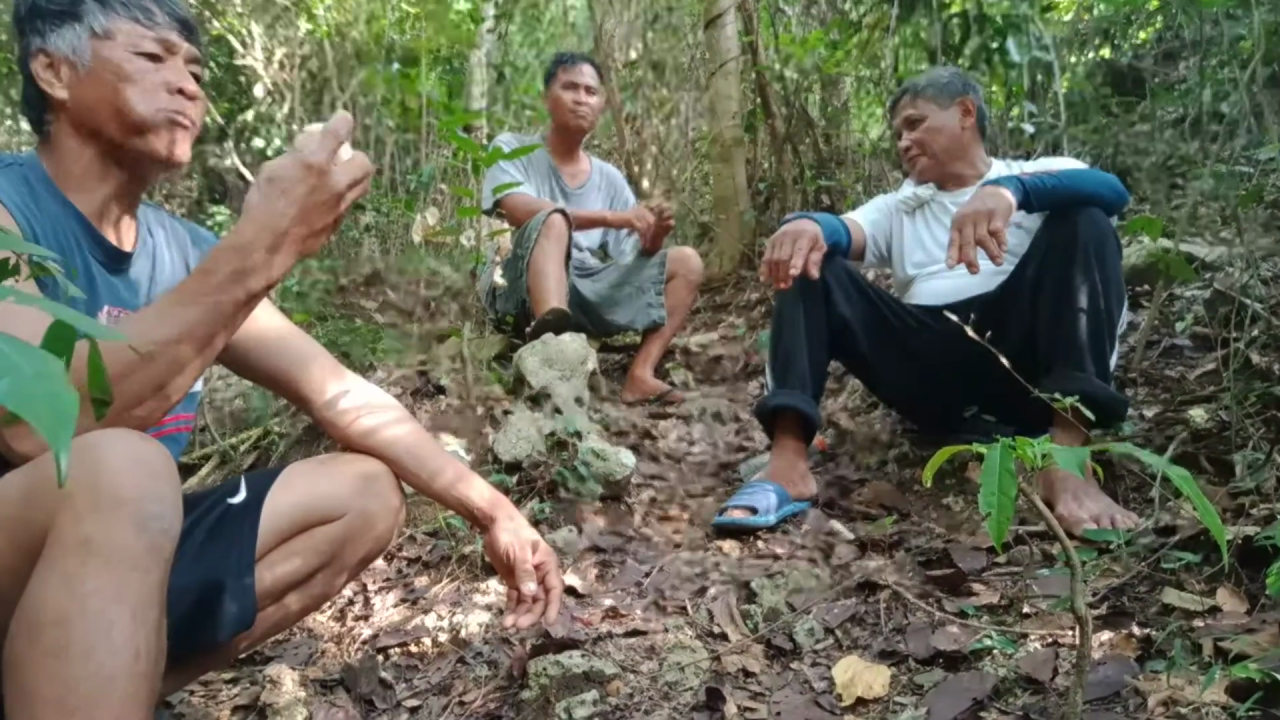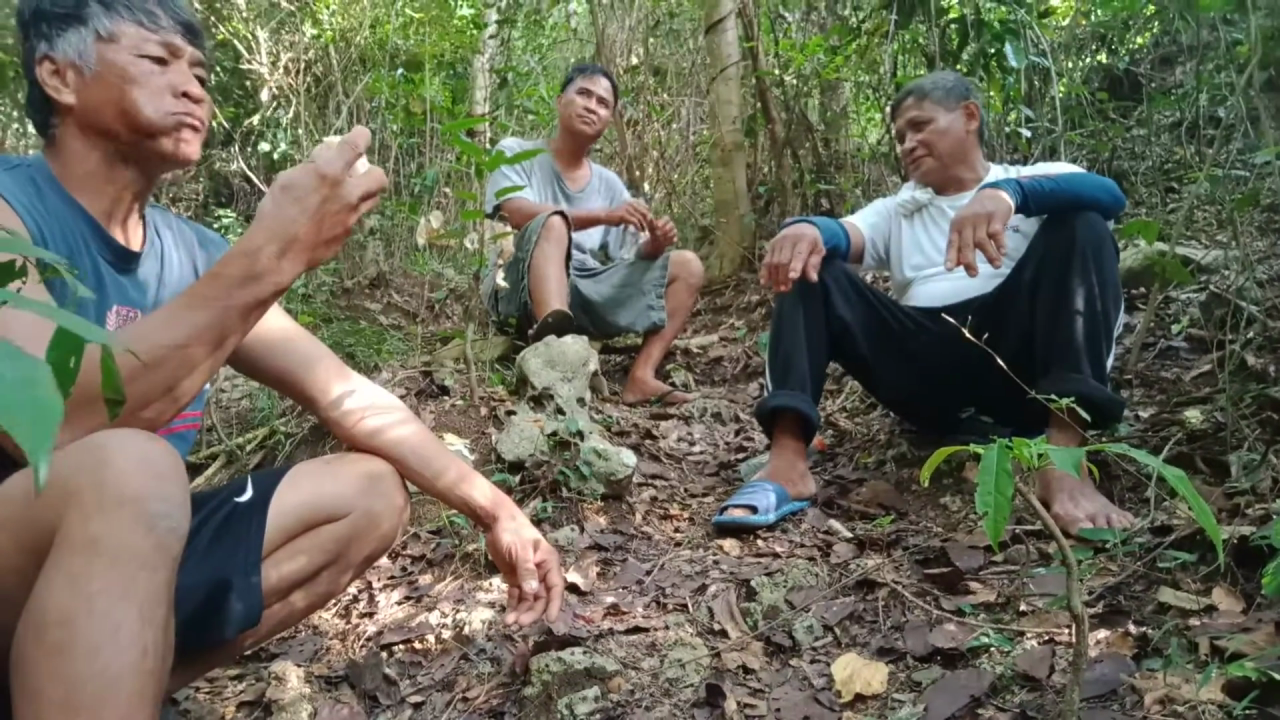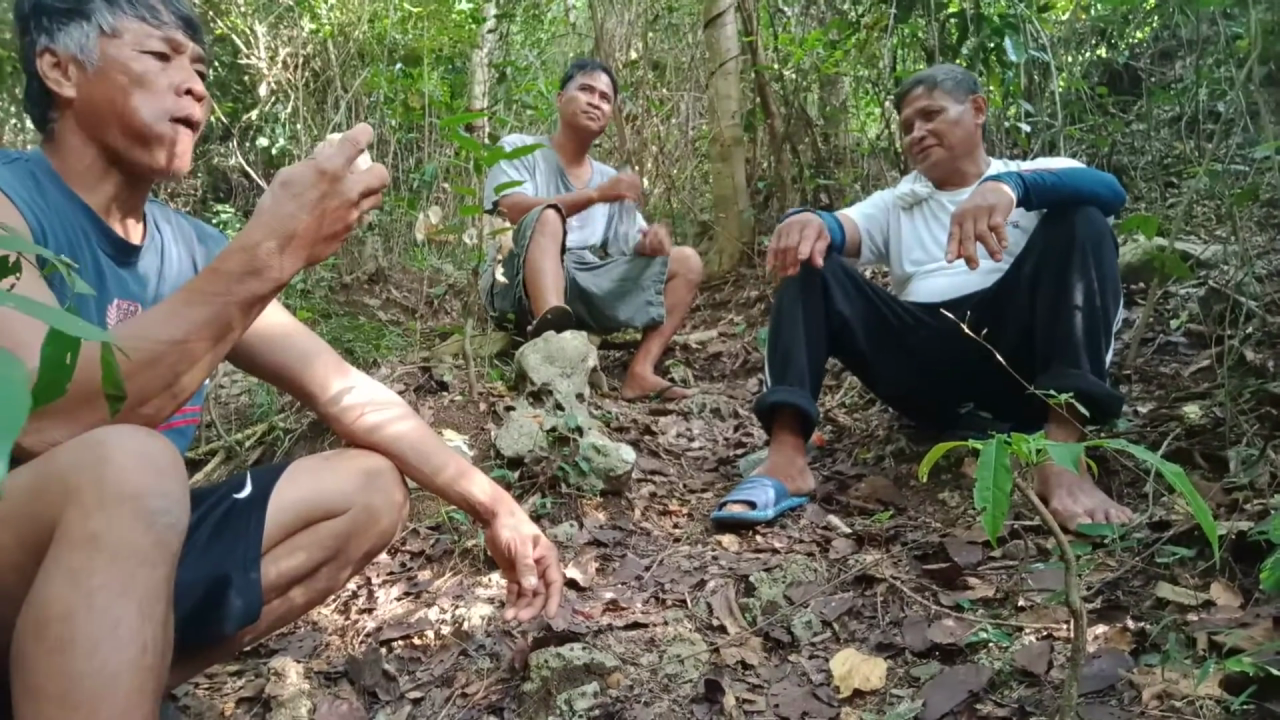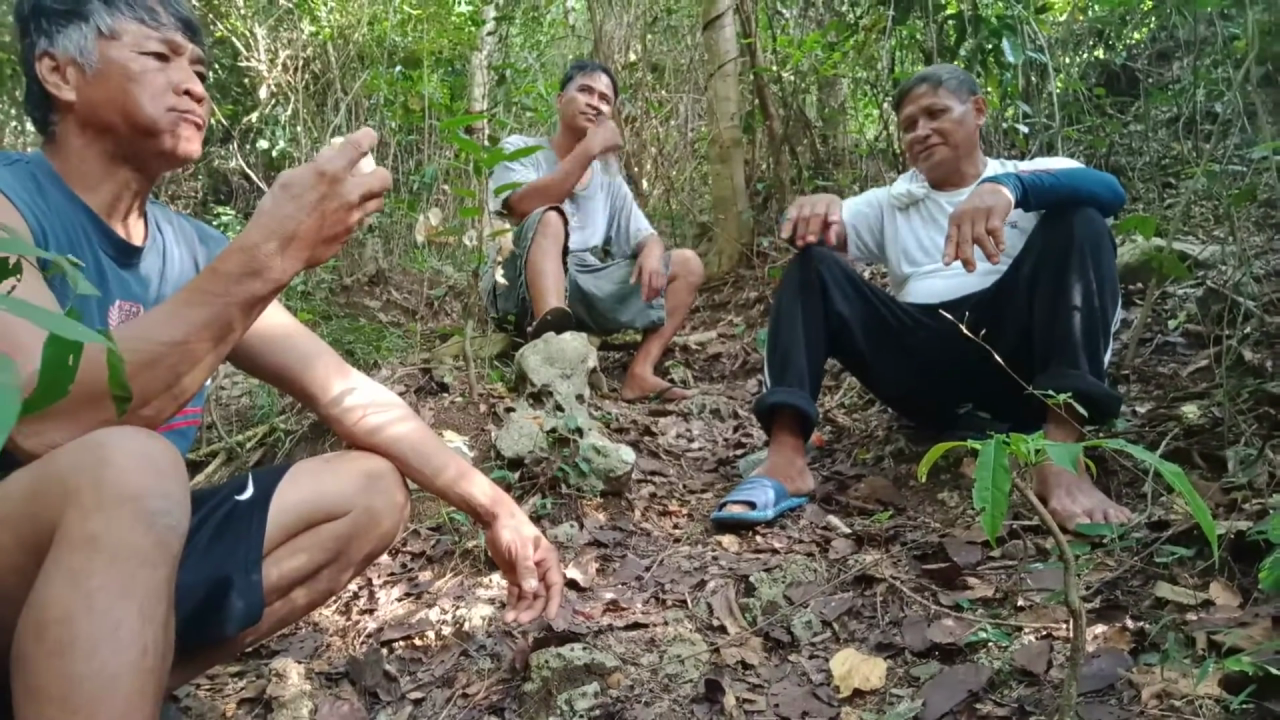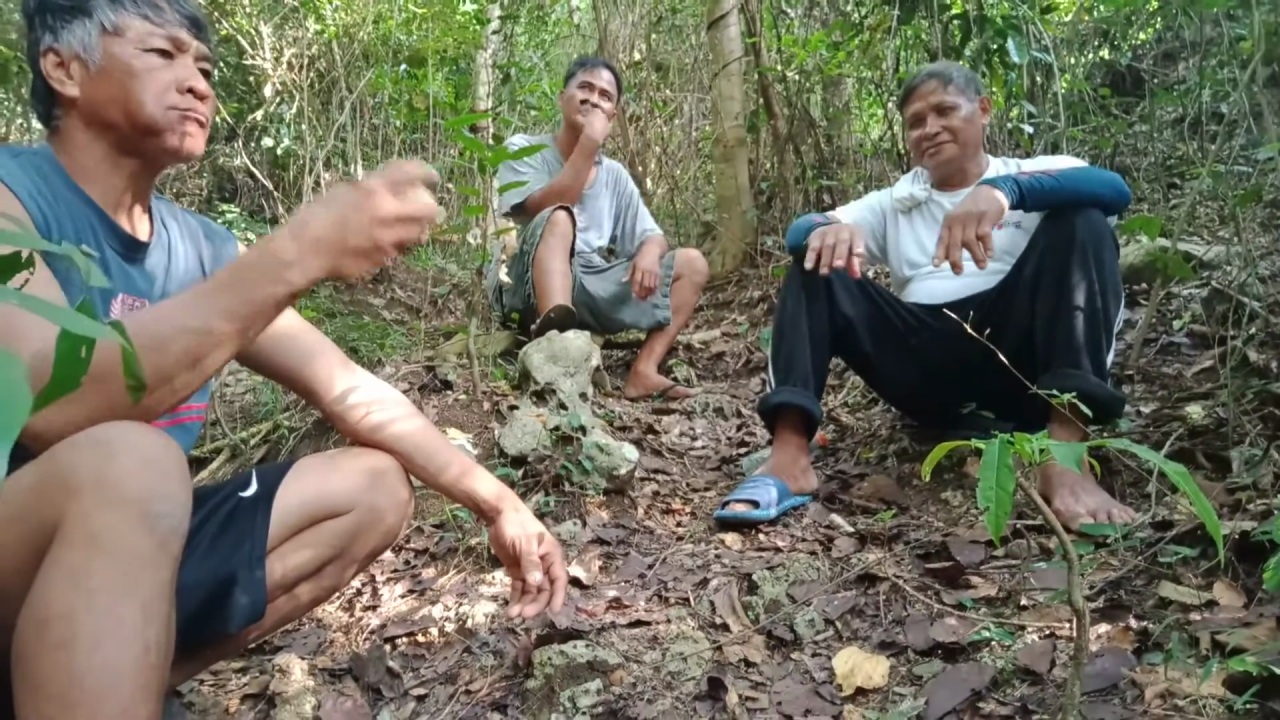
dt=0.2s
person 1, frame 1
left shoulder: (188, 251)
left elbow: (339, 393)
left wrist: (488, 509)
right wrist: (259, 250)
left hip: (123, 555)
left knee: (365, 494)
right knee: (121, 467)
person 1, frame 2
left shoulder: (196, 254)
left elbow: (345, 394)
left wrist: (491, 507)
right wrist: (270, 255)
left hip: (130, 553)
left knee: (371, 492)
right knee: (129, 466)
person 1, frame 3
left shoulder: (196, 249)
left elbow: (344, 390)
left wrist: (491, 504)
right wrist: (270, 251)
left hip: (130, 551)
left knee: (370, 487)
right knee: (128, 464)
person 1, frame 4
left shoulder: (198, 250)
left elbow: (346, 391)
left wrist: (491, 505)
right wrist: (270, 253)
left hip: (130, 551)
left knee: (371, 490)
right knee: (128, 465)
person 1, frame 5
left shoulder: (203, 247)
left elbow: (350, 389)
left wrist: (495, 501)
right wrist: (298, 254)
left hip: (137, 546)
left knee: (374, 485)
right knee: (127, 460)
person 2, frame 1
left shoulder: (1041, 176)
right shoulder: (898, 207)
left elbow: (1110, 190)
right elbow: (845, 232)
left wrist: (1007, 189)
right wrist: (806, 225)
left hip: (1020, 355)
right hip: (931, 370)
left knee: (1082, 219)
right knee: (810, 262)
left ankle: (1067, 461)
right ankle: (788, 461)
person 2, frame 2
left shoulder: (1037, 182)
right shoulder: (897, 210)
left elbow: (1107, 195)
right elbow: (845, 236)
left wrist: (1005, 193)
right wrist: (805, 228)
left hip: (1018, 357)
right hip: (928, 373)
left knee: (1079, 224)
right knee: (809, 265)
left ankle: (1063, 460)
right ankle: (787, 461)
person 2, frame 3
left shoulder: (1036, 177)
right shoulder: (896, 204)
left elbow: (1109, 190)
right elbow: (841, 231)
left wrist: (1008, 185)
right wrist: (808, 221)
left hip: (1017, 352)
right hip: (928, 367)
left knee: (1078, 220)
right knee: (809, 263)
right ankle: (786, 457)
person 2, frame 4
left shoulder: (1034, 178)
right shoulder: (890, 203)
left elbow: (1108, 191)
right elbow: (831, 228)
left wrist: (1007, 187)
right wrist: (814, 209)
left hip: (1014, 351)
right hip: (926, 368)
left knee: (1077, 221)
right knee: (811, 263)
right ankle: (786, 457)
person 2, frame 5
left shoulder: (1035, 177)
right shoulder: (894, 203)
left elbow: (1113, 189)
right elbow: (802, 231)
left wrist: (1001, 190)
right wrist: (827, 230)
left hip: (1017, 352)
right hip: (929, 366)
left knee: (1079, 222)
right knee: (816, 262)
right ankle: (789, 457)
person 3, frame 1
left shoulder: (610, 178)
right shoulder: (511, 149)
left elbow: (634, 256)
right elbow: (519, 211)
left wrist: (654, 235)
right wrist: (608, 217)
left hip: (587, 289)
right hip: (519, 288)
left knee: (687, 263)
right knee: (554, 220)
left ankle: (640, 376)
right ankle: (550, 336)
person 3, frame 2
left shoulder: (609, 183)
right shoulder: (516, 152)
left elbow: (635, 256)
right elbow: (518, 215)
left wrist: (655, 243)
right wrist: (604, 215)
left hip: (588, 292)
right hip: (522, 292)
left knee: (687, 265)
right knee: (554, 222)
left ankle: (641, 376)
right ankle: (552, 340)
person 3, frame 3
left shoulder: (609, 178)
right shoulder: (518, 148)
left elbow: (633, 247)
right elbow: (513, 211)
left wrist: (652, 241)
right wrist: (596, 195)
left hip: (587, 287)
right hip: (520, 287)
left knee: (686, 262)
right knee: (548, 216)
left ankle: (641, 372)
right ankle: (550, 334)
person 3, frame 4
left shoulder: (612, 180)
right shoulder: (519, 149)
left elbow: (644, 238)
right elbow: (529, 205)
left wrist: (652, 254)
right wrist: (589, 149)
left hip: (587, 290)
right hip: (520, 288)
left knee: (687, 264)
right knee: (550, 217)
left ankle: (640, 373)
right ankle: (549, 337)
person 3, frame 5
left shoulder: (616, 176)
right shoulder: (524, 149)
left elbow: (651, 237)
right elbow: (549, 208)
left wrist: (648, 254)
right wrist: (589, 142)
left hip: (591, 289)
right hip: (526, 286)
left knee: (692, 263)
right knee: (559, 218)
left ankle: (643, 371)
right ankle: (554, 335)
